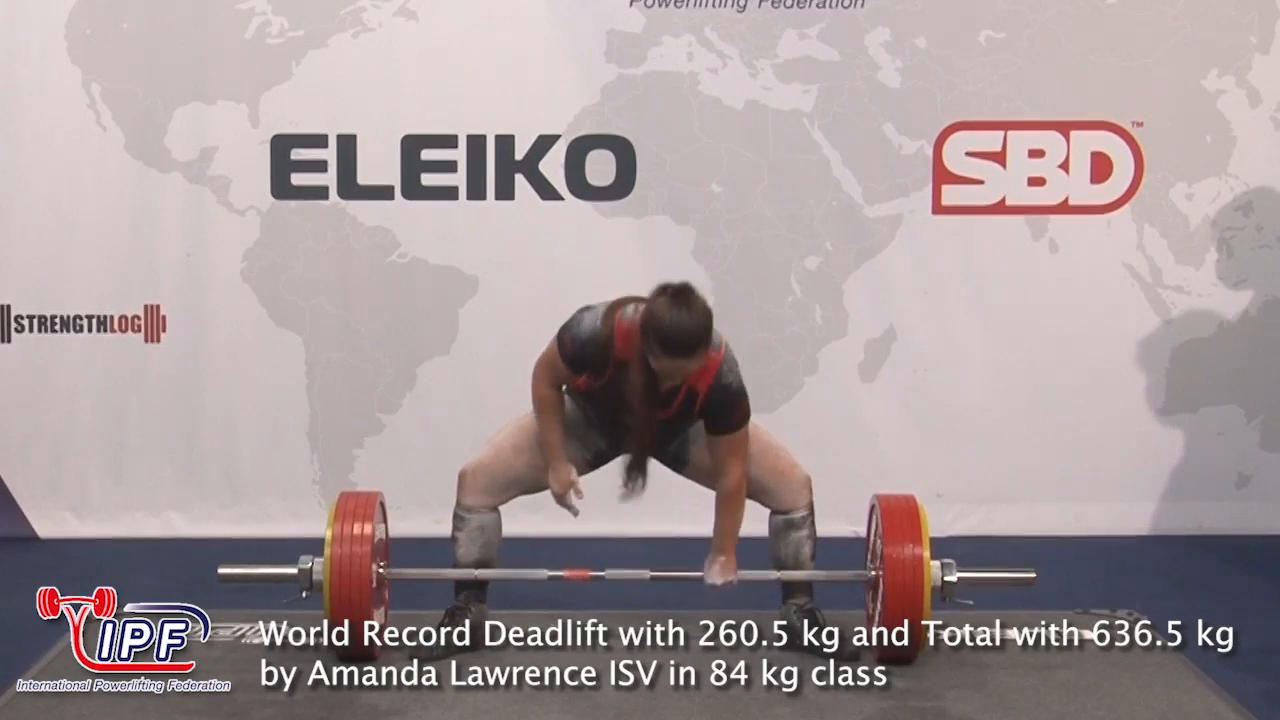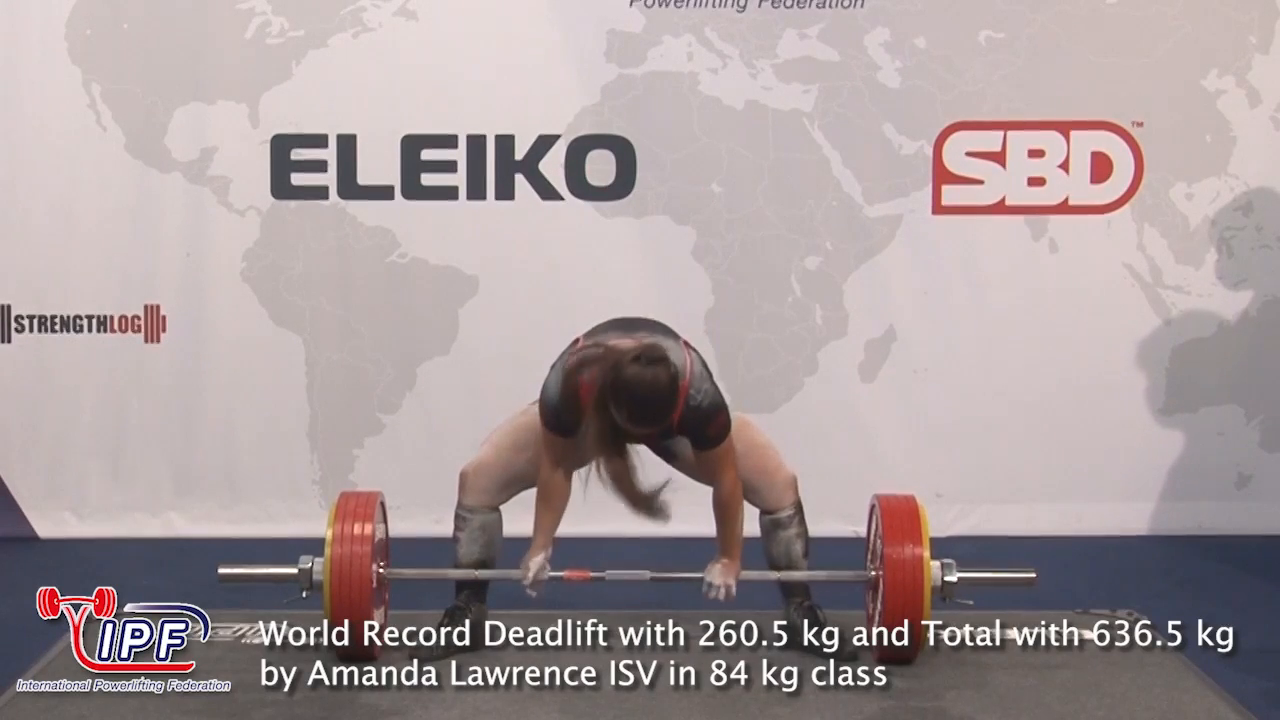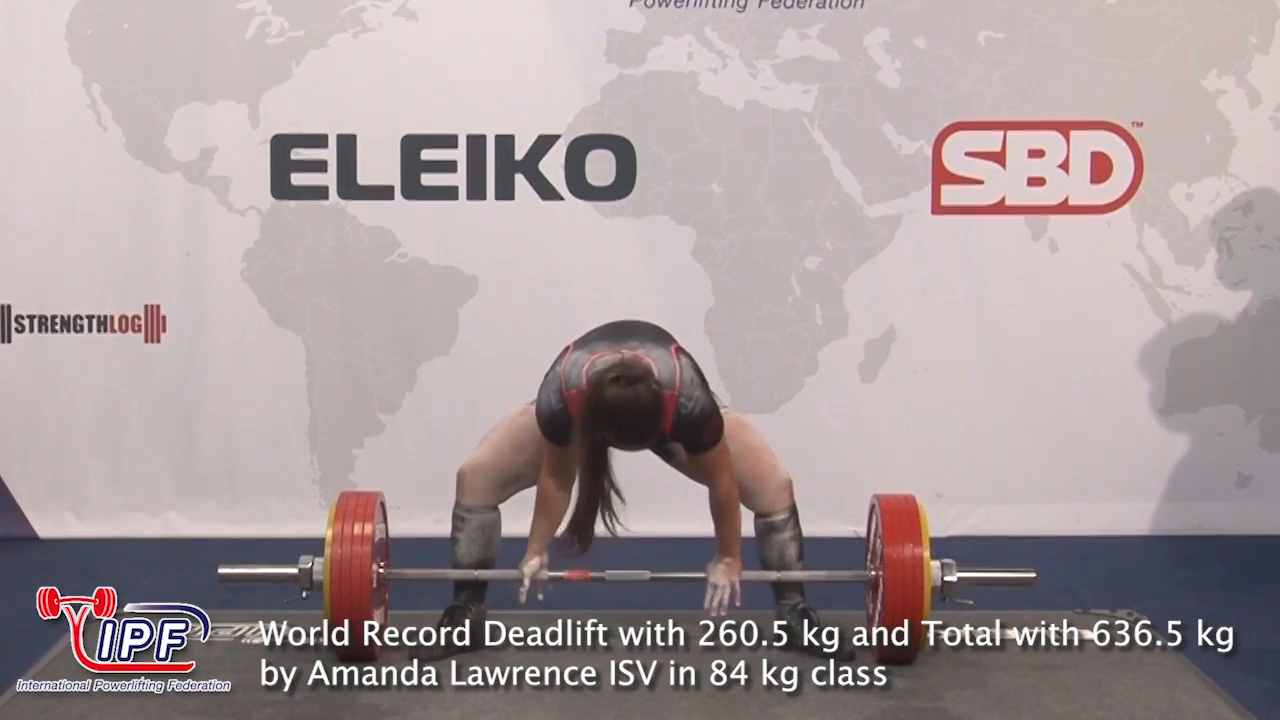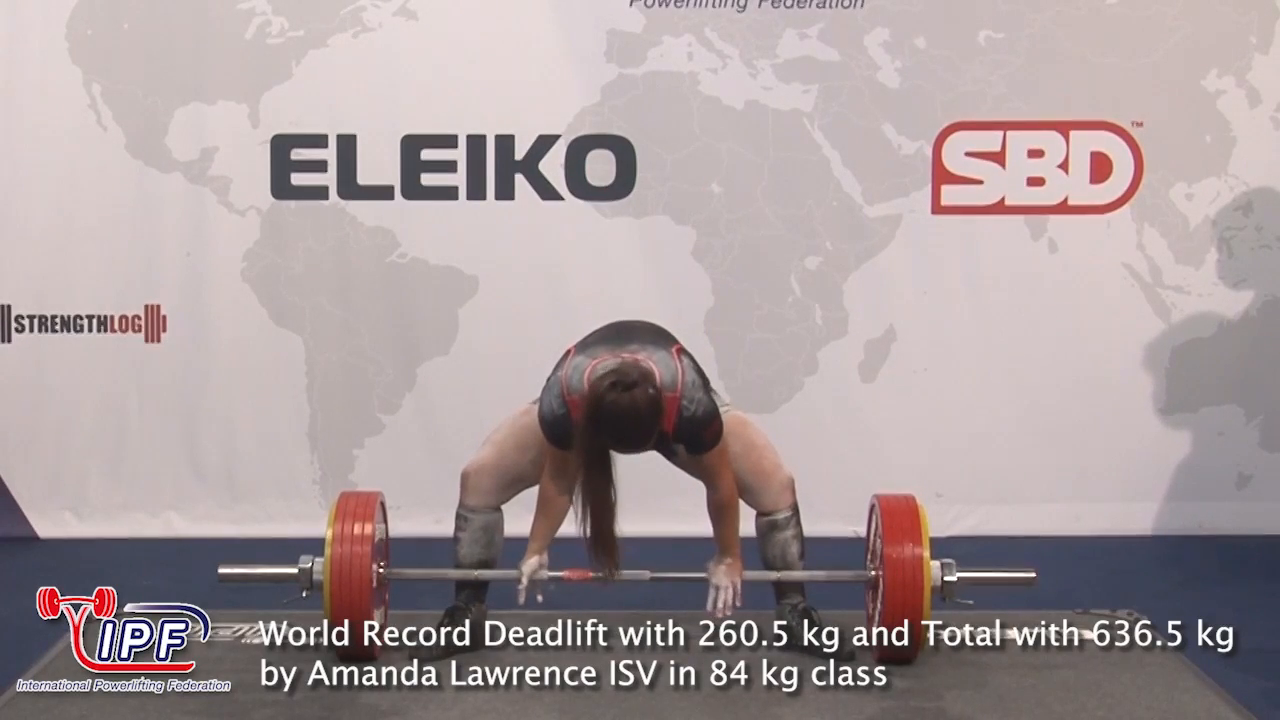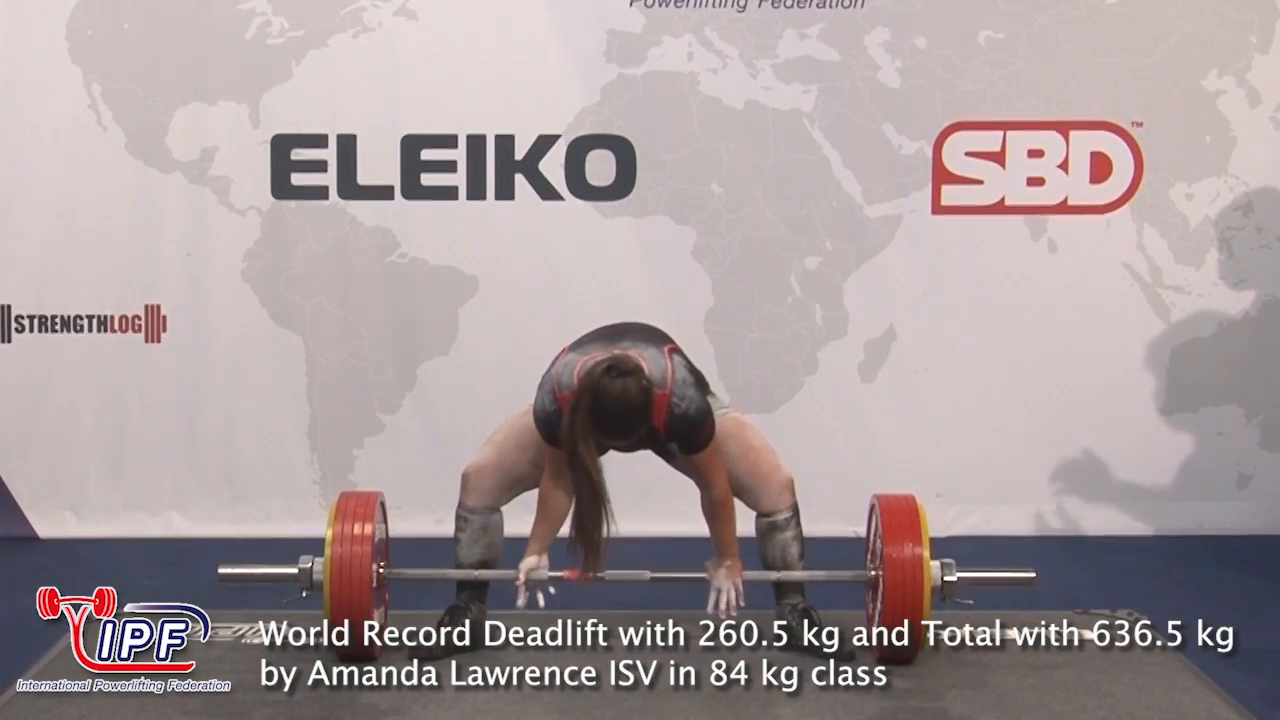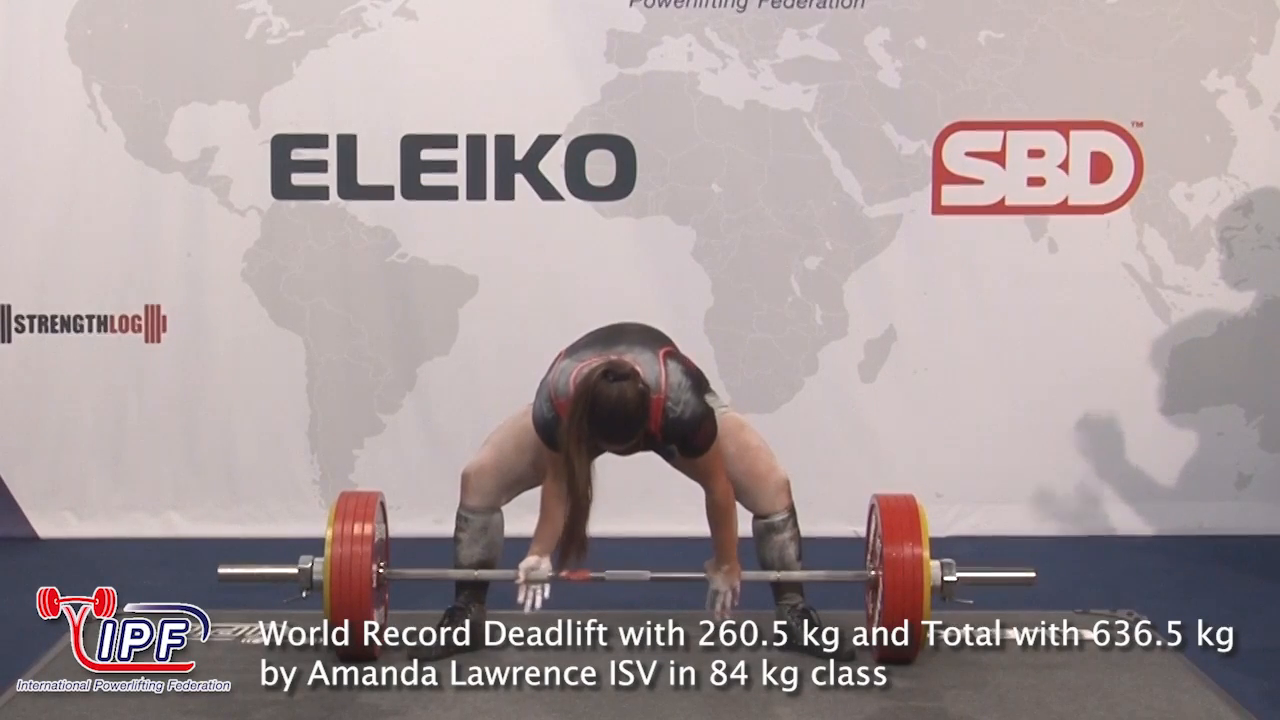
dt=0.4s
person 1, frame 1
left shoulder: (721, 375)
right shoulder: (596, 331)
left elbow: (730, 470)
right elbow: (545, 382)
left wrist: (723, 557)
right wrist: (556, 463)
left hip: (681, 431)
right hip: (593, 419)
left knee: (793, 486)
right knee: (477, 480)
left ankle: (800, 614)
right ankle: (467, 611)
person 1, frame 2
left shoulder: (697, 395)
right shoulder: (568, 386)
left elbow: (727, 480)
right elbow: (554, 468)
left wrist: (728, 559)
right wrist: (540, 547)
left hip: (673, 425)
right hip: (586, 417)
left knee: (779, 485)
right knee: (477, 479)
left ankle: (800, 611)
right ankle: (467, 611)
person 1, frame 3
left shoulder: (689, 402)
right shoulder: (561, 395)
left elbow: (721, 482)
right elbow: (556, 476)
left wrist: (728, 558)
right wrist: (537, 552)
left hip: (668, 404)
right hip: (584, 396)
left knee: (773, 486)
right knee: (474, 478)
left ankle: (794, 612)
right ankle: (466, 611)
person 1, frame 4
left shoulder: (690, 402)
right shoulder: (563, 400)
left elbow: (721, 483)
right elbow: (559, 479)
left wrist: (729, 558)
right wrist: (536, 551)
left hip: (672, 398)
right hip: (586, 398)
left knee: (776, 485)
right knee: (478, 478)
left ankle: (793, 613)
right ankle: (466, 612)
person 1, frame 5
left shoulder: (681, 399)
right shoulder: (556, 395)
left elbow: (713, 484)
right elbow: (558, 479)
left wrist: (727, 560)
right wrist: (536, 552)
left hip: (666, 404)
right hip: (582, 404)
left knee: (776, 485)
right knee: (479, 480)
left ankle: (794, 614)
right ankle: (467, 613)
person 1, frame 6
left shoulder: (680, 404)
right shoulder: (555, 402)
left elbow: (717, 485)
right elbow: (561, 480)
left wrist: (726, 564)
right wrist: (539, 553)
left hip: (667, 400)
right hip: (581, 405)
left knee: (772, 486)
right knee: (478, 480)
left ankle: (793, 614)
right ankle: (467, 612)
